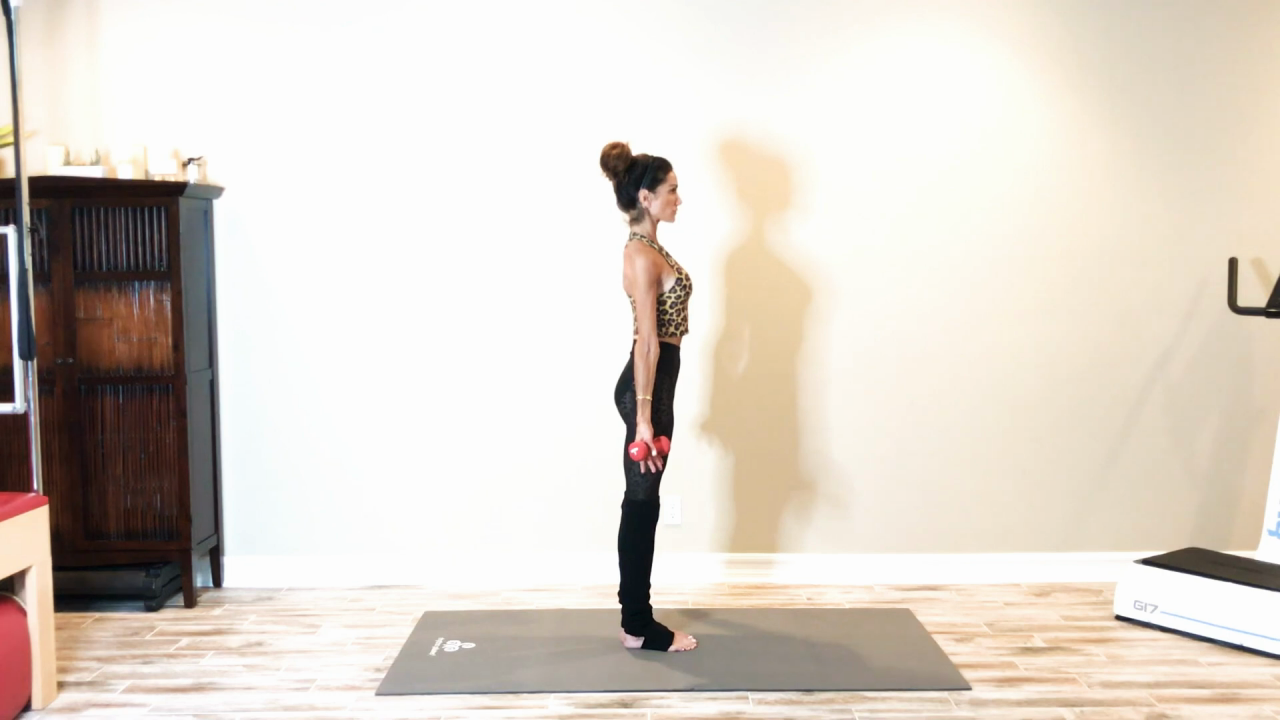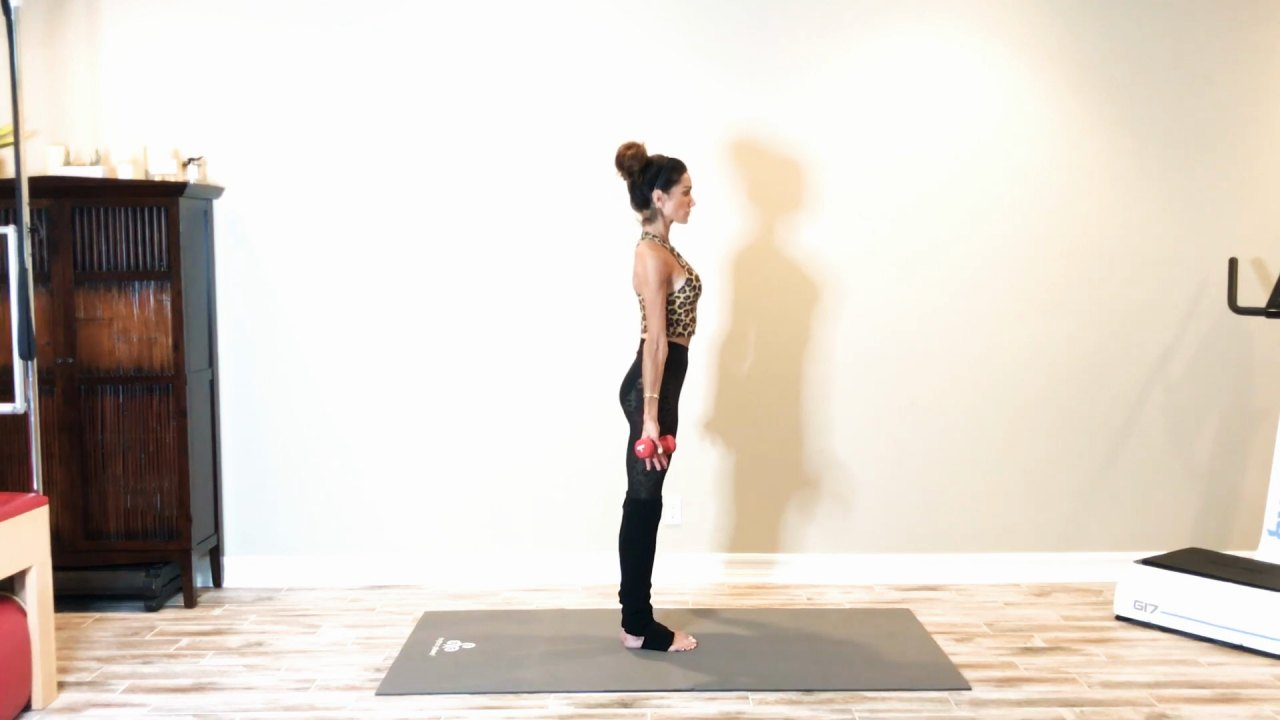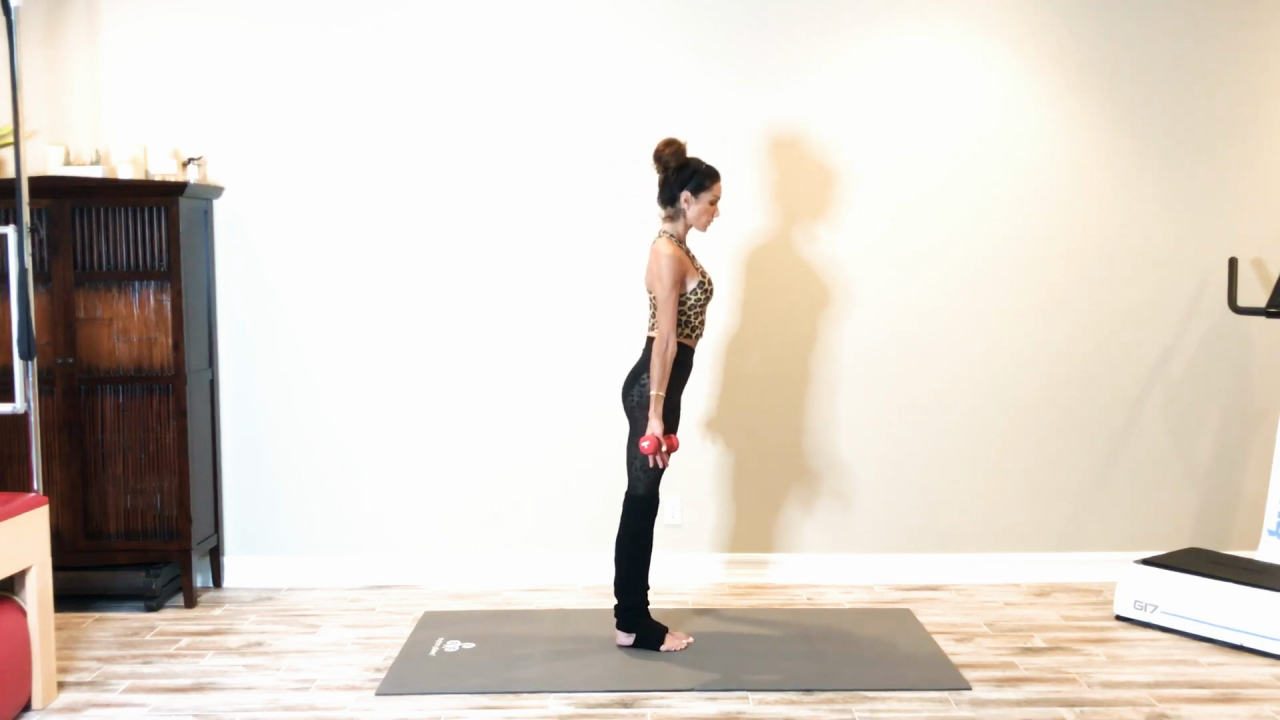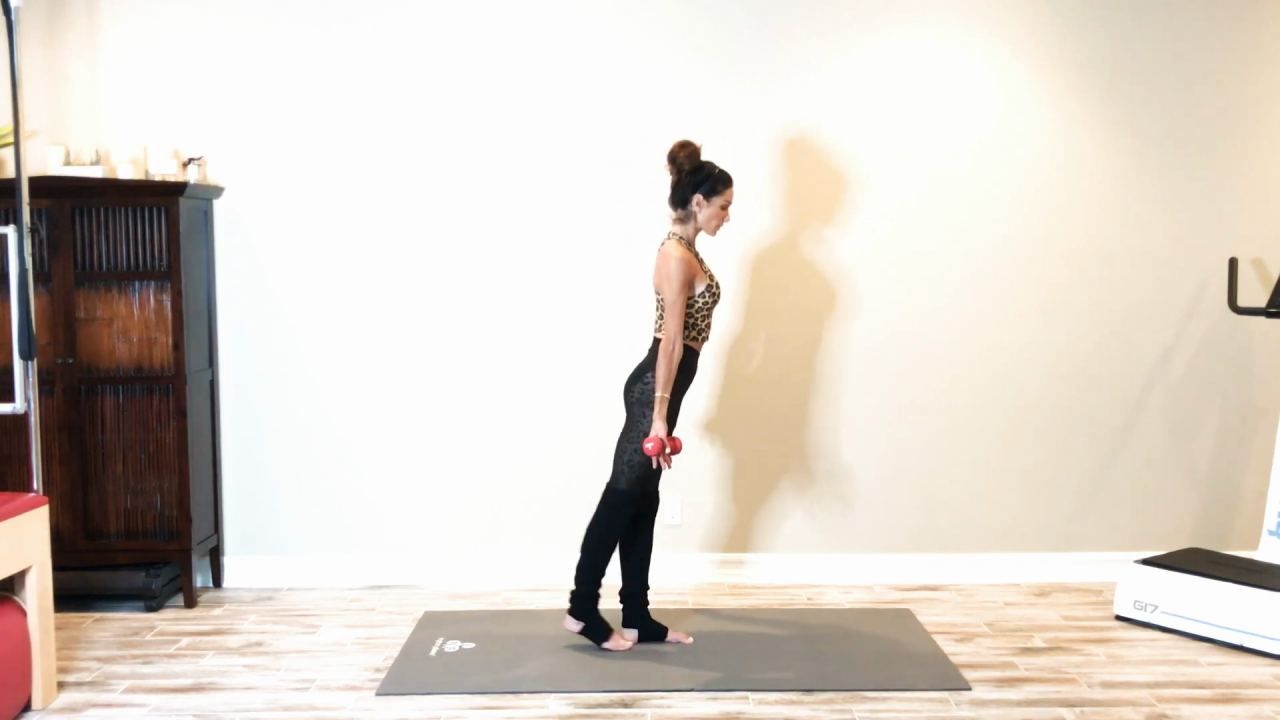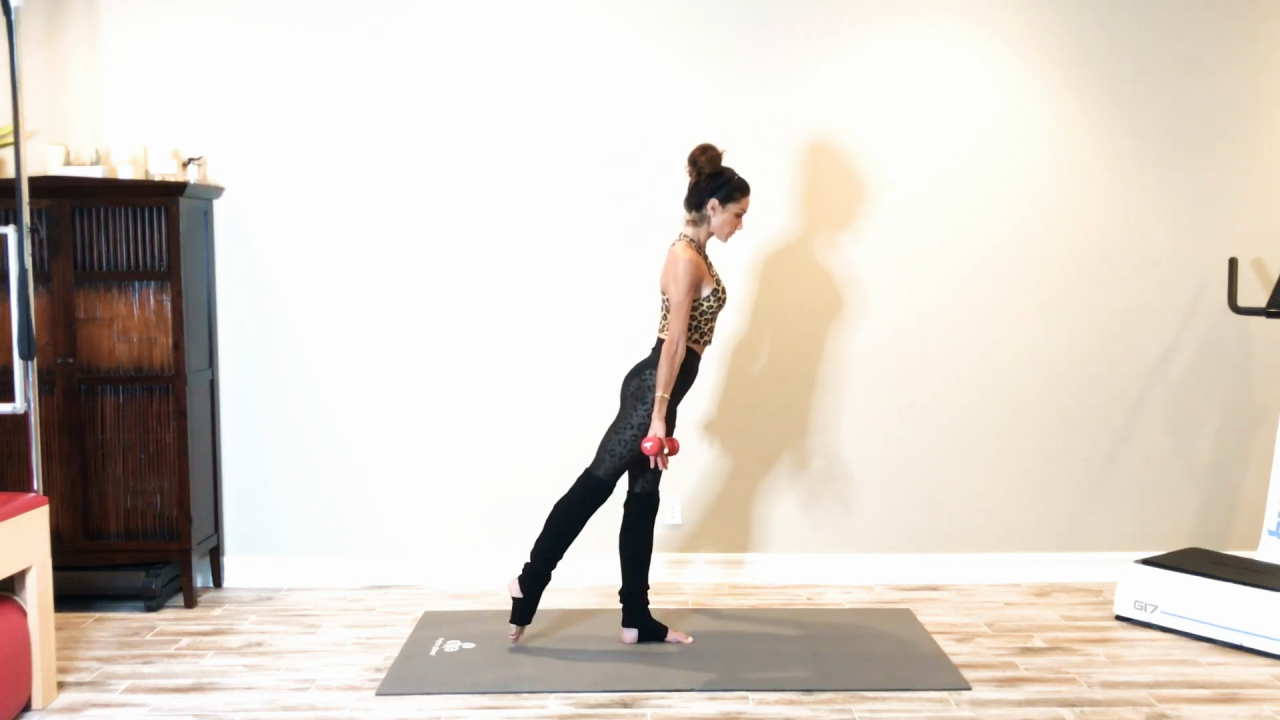
dt=0.7s
person 1, frame 1
left shoulder: (649, 247)
right shoulder: (641, 254)
right elbow: (647, 340)
right wrist: (643, 417)
left hip: (655, 382)
right hip: (647, 386)
left knee: (642, 504)
right knee: (641, 505)
left ankle: (637, 618)
right ankle: (637, 628)
person 1, frame 2
left shoulder: (660, 248)
right shoulder: (652, 254)
right elbow: (655, 339)
right wrist: (650, 415)
left hip: (661, 383)
right hip: (652, 385)
left knee: (644, 504)
right knee: (643, 504)
left ankle: (638, 618)
right ankle: (639, 627)
person 1, frame 3
left shoulder: (676, 248)
right shoulder: (668, 253)
right elbow: (664, 338)
right wrist: (655, 413)
left hip: (660, 384)
right hip: (652, 386)
left knee: (645, 502)
right knee: (640, 502)
left ankle: (637, 617)
right ankle: (631, 624)
person 1, frame 4
left shoulder: (684, 250)
right shoulder: (676, 255)
right elbow: (669, 339)
right wrist: (658, 416)
left hip: (662, 386)
right hip: (653, 387)
left knee: (642, 501)
right knee: (621, 497)
left ankle: (636, 618)
right ankle: (583, 610)
person 1, frame 5
left shoulder: (694, 254)
right shoulder: (685, 259)
right elbow: (673, 341)
right wrist: (659, 416)
left hip: (658, 389)
right hip: (652, 389)
left knee: (643, 499)
right knee: (596, 483)
left ankle: (636, 619)
right ankle: (529, 581)
